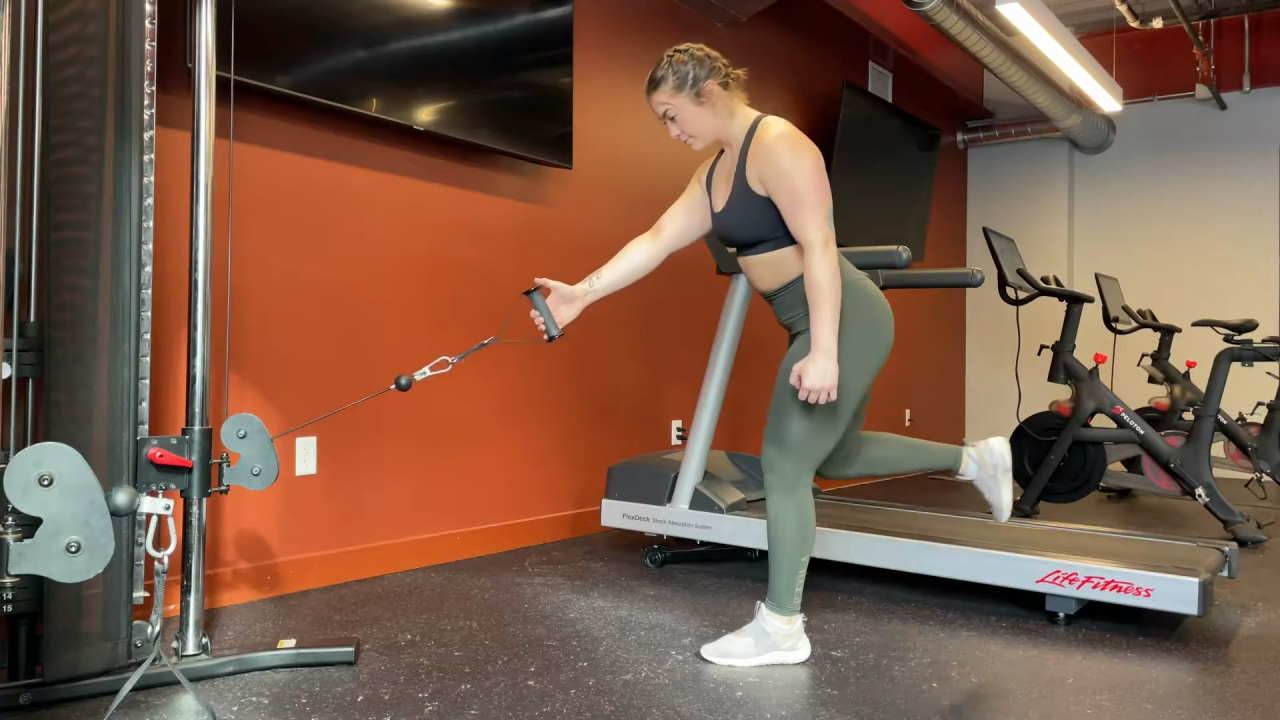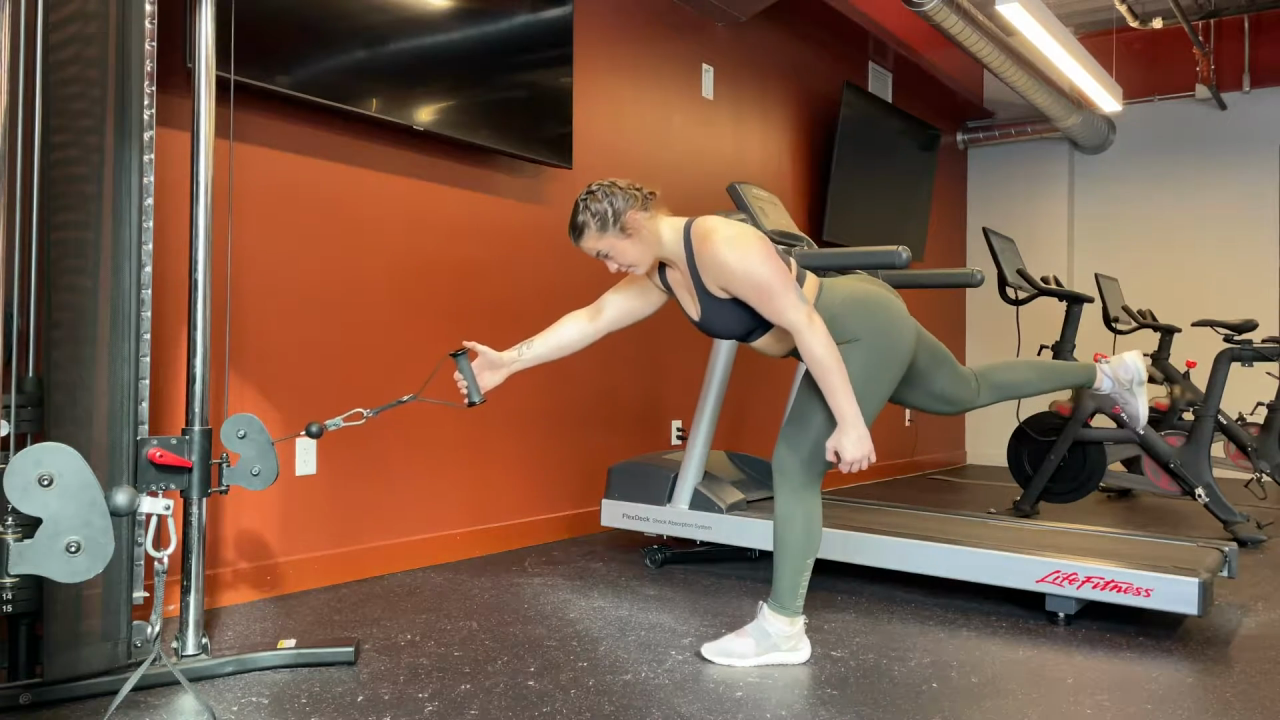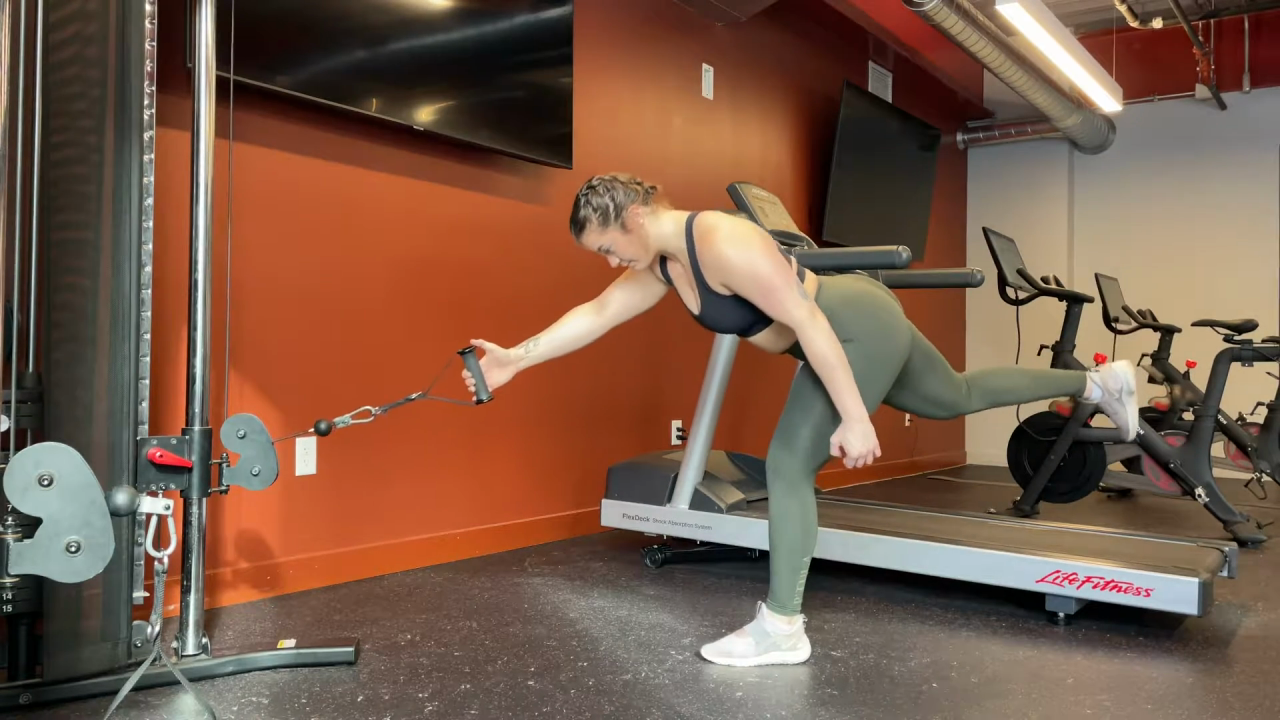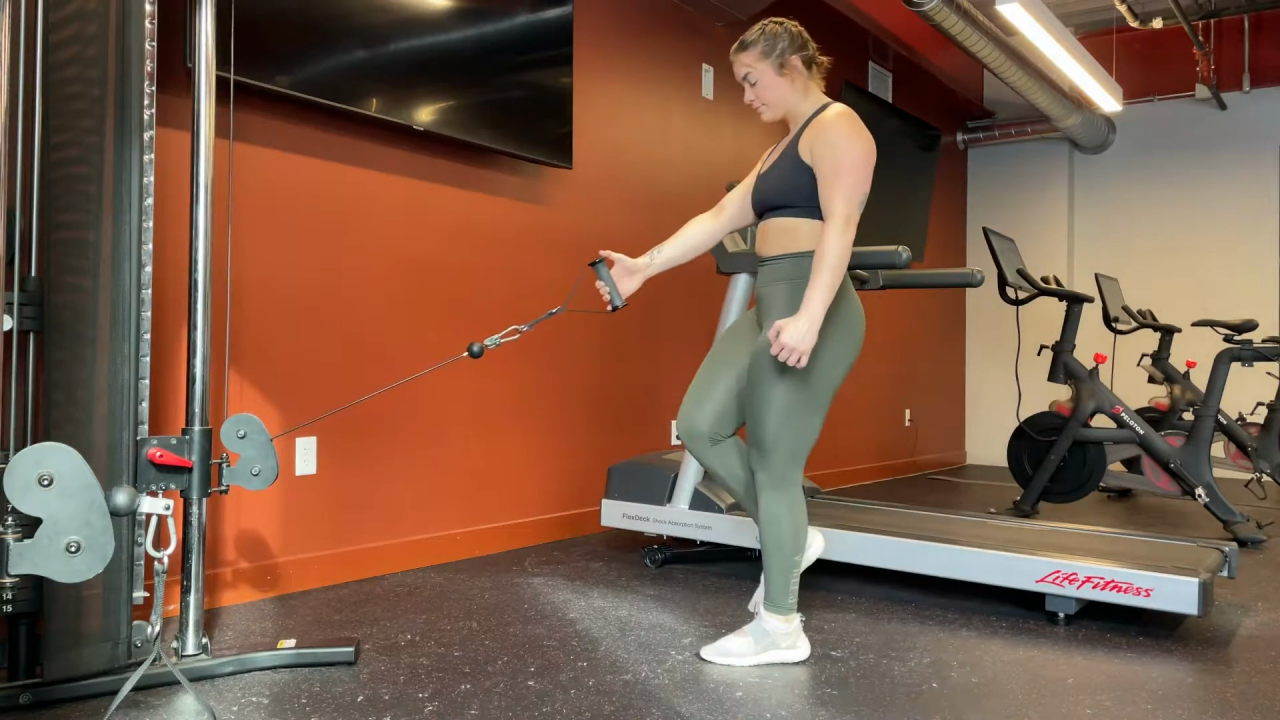
dt=1s
person 1, frame 1
left shoulder: (776, 145)
right shoulder: (713, 172)
left elbow: (819, 248)
right elbow: (655, 241)
left wrist: (823, 352)
right wrist: (580, 294)
left hip: (843, 319)
right hip: (813, 322)
left knee: (785, 466)
right knee: (837, 456)
left ankle: (781, 628)
right ankle: (973, 460)
person 1, frame 2
left shoulder: (719, 246)
right shoulder: (662, 272)
left elbow: (804, 326)
right elbow: (591, 319)
left wrist: (850, 422)
right wrist: (508, 361)
left hip: (867, 330)
right hip: (865, 324)
left knee: (794, 466)
right knee: (967, 391)
left ankle: (783, 628)
right ankle: (1107, 374)
person 1, frame 3
left shoulder: (721, 242)
right shoulder: (660, 262)
left elbow: (806, 321)
right elbow: (596, 313)
left wrist: (853, 418)
right wrist: (517, 358)
left hip: (861, 330)
right hip: (859, 322)
left knee: (788, 466)
right knee: (957, 391)
left ankle: (781, 628)
right ankle: (1095, 383)
person 1, frame 4
left shoulder: (837, 127)
right shoulder: (784, 147)
left elbow: (840, 225)
right elbow: (719, 218)
left wrist: (808, 317)
right wrist: (642, 267)
left hip: (811, 313)
right hip: (770, 309)
left knee: (773, 466)
right knee: (699, 426)
left ankle: (780, 629)
right ankle: (790, 538)
